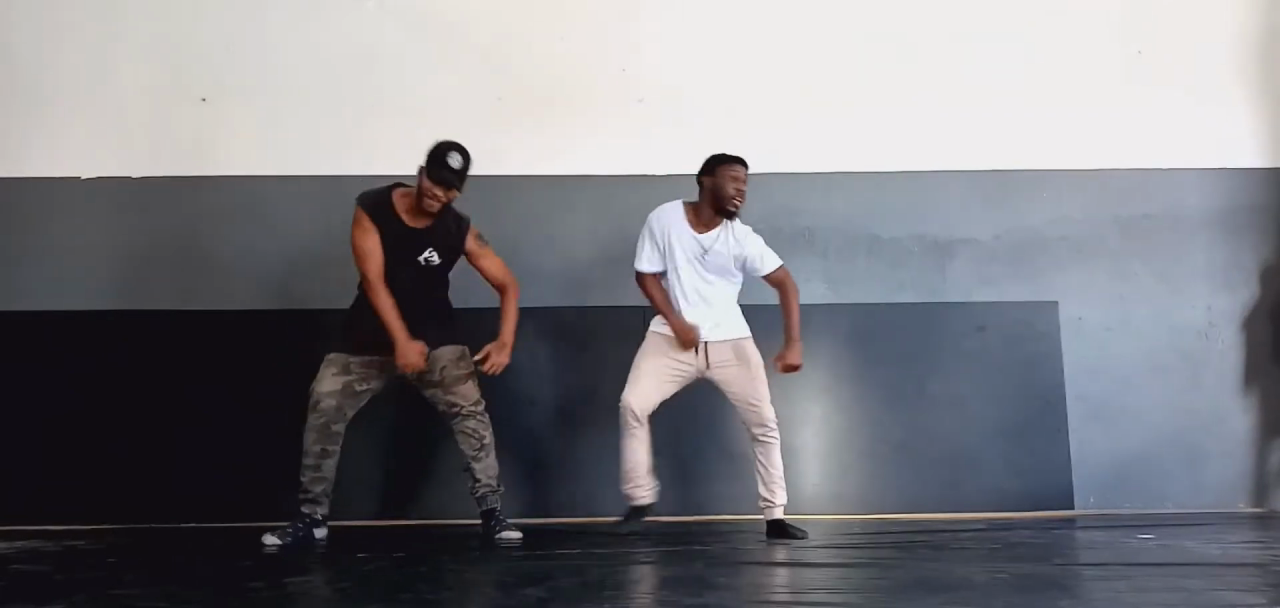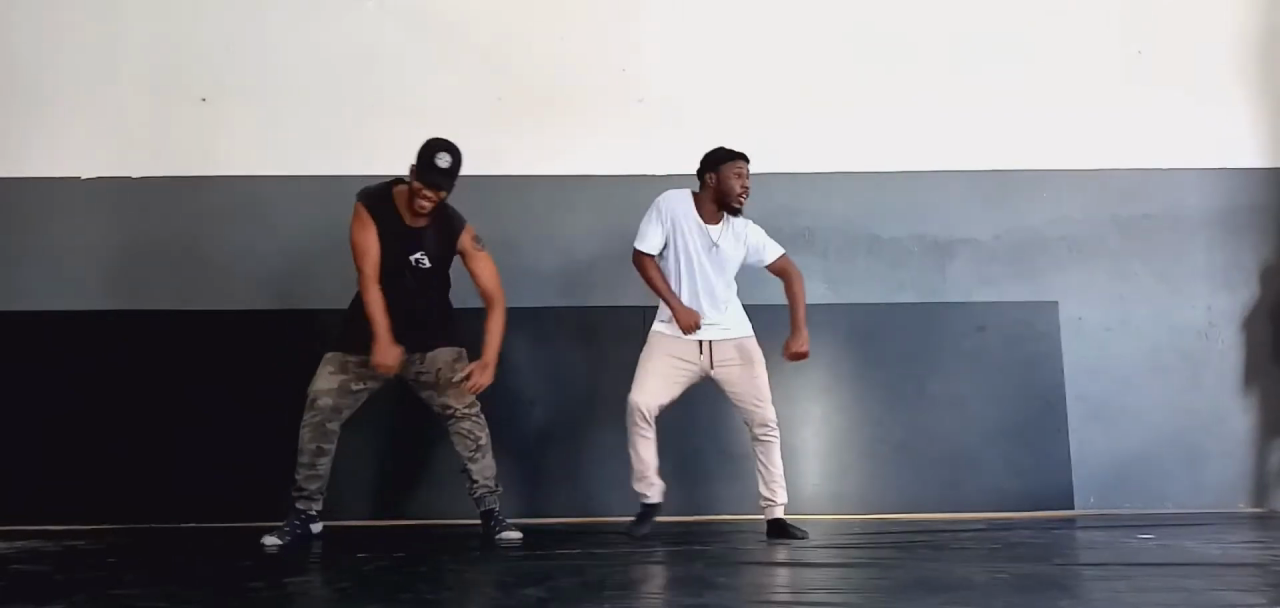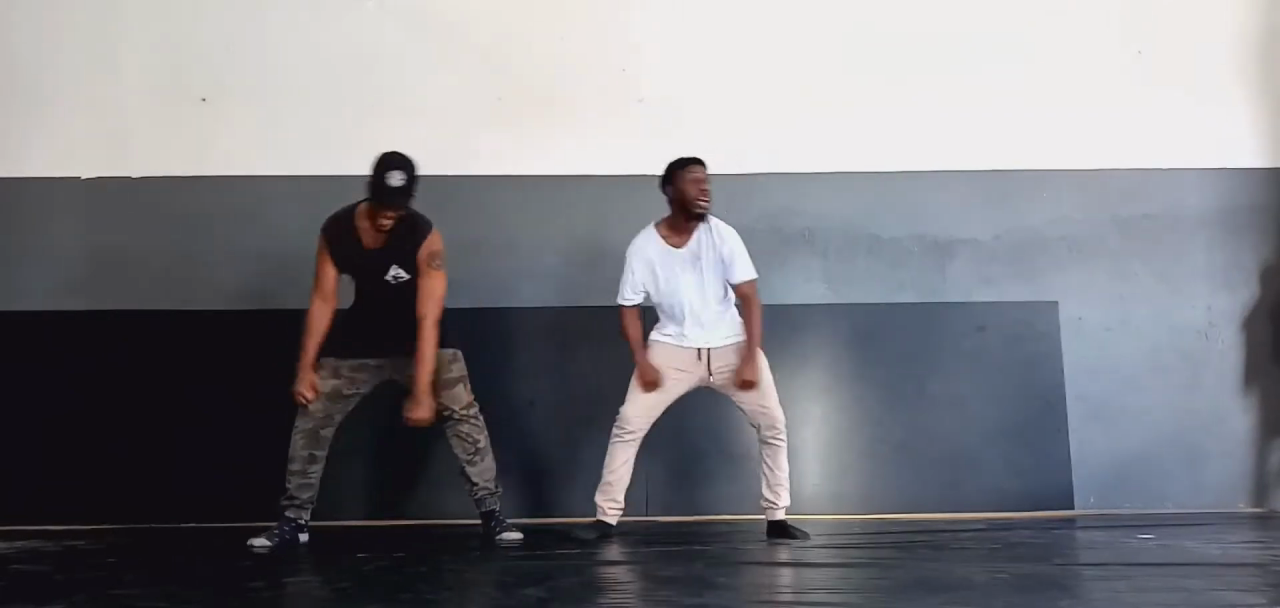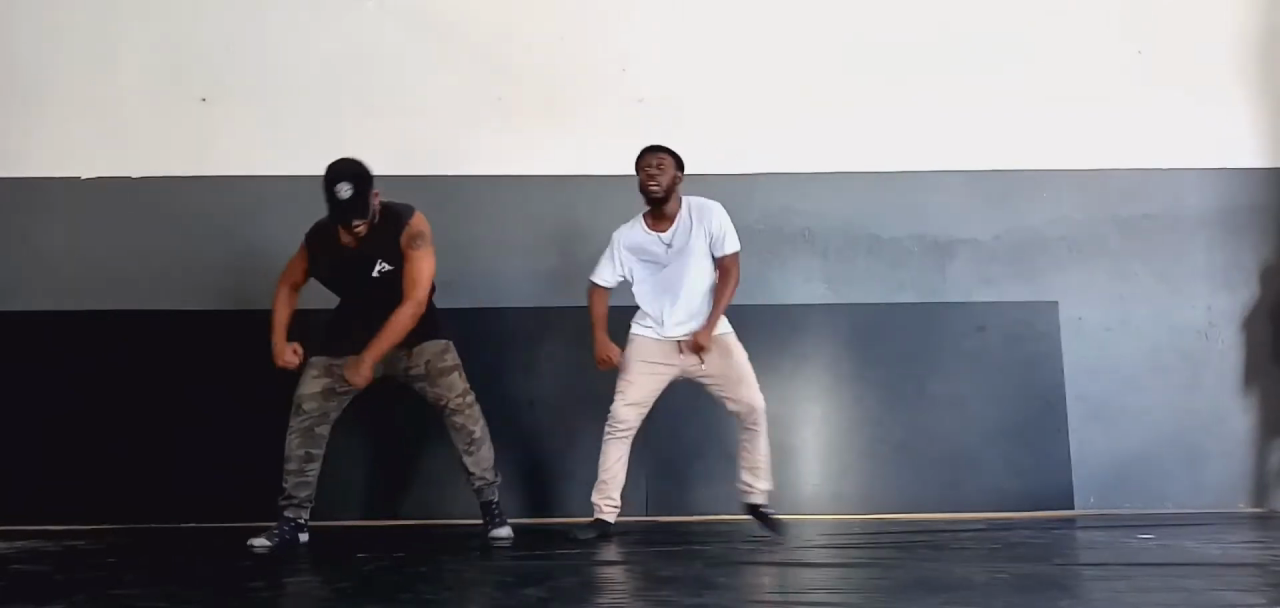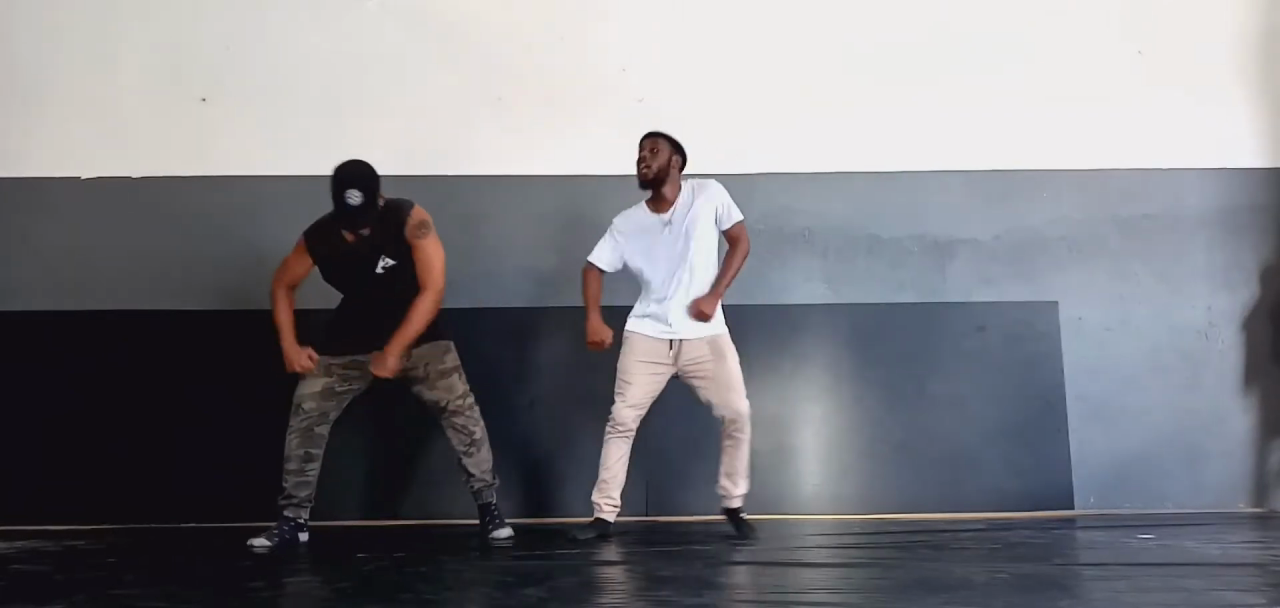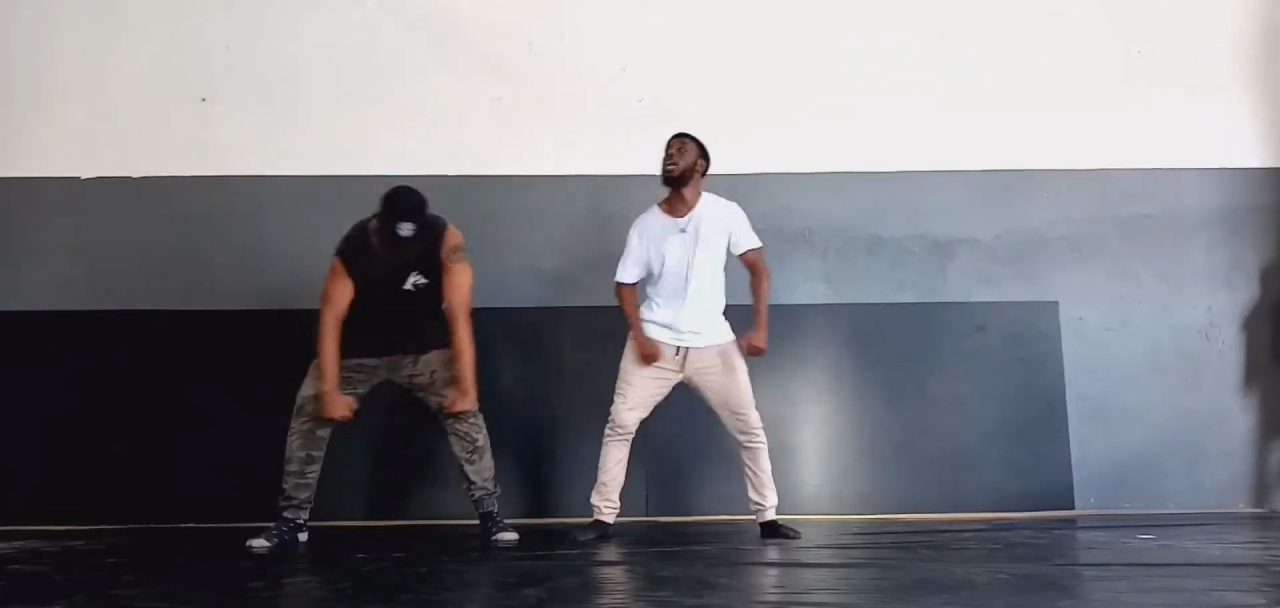
dt=0.2s
person 1, frame 1
left shoulder: (742, 238)
right shoulder: (664, 218)
left elbow: (785, 284)
right elbow: (647, 274)
left wrist: (793, 343)
right wrist: (673, 319)
left hip: (728, 340)
right hip: (671, 339)
left knee: (763, 422)
right knee: (633, 405)
left ankle: (774, 516)
right ankle: (639, 499)
person 1, frame 2
left shoulder: (745, 230)
right shoulder: (671, 204)
left elbow: (788, 271)
right elbow: (643, 257)
left wrist: (799, 330)
right wrist: (676, 306)
left hip: (732, 337)
right hip: (676, 332)
left knee: (764, 422)
right knee: (640, 404)
left ankle: (775, 517)
right ankle: (650, 498)
person 1, frame 3
left shoulder: (722, 236)
right shoulder: (642, 247)
left elbow: (748, 298)
right elbow: (629, 308)
left wrist: (750, 358)
right wrist: (642, 362)
left hip: (729, 345)
right hip: (672, 347)
left knee: (773, 423)
right knee: (628, 423)
left ankle: (776, 517)
right ankle: (606, 516)
person 1, frame 4
left shoulder: (708, 213)
right shoulder: (627, 237)
left elbow: (730, 270)
right elbow: (599, 286)
left wrist: (709, 324)
right wrist: (601, 339)
left hip: (711, 337)
right hip: (653, 339)
left knee: (753, 409)
right knee: (620, 420)
left ankle: (755, 499)
right ankle: (604, 514)
person 1, frame 5
left shoulder: (708, 194)
right shoulder: (627, 222)
left elbow: (740, 242)
right elbow: (594, 267)
left wrist: (714, 294)
right wrist: (593, 318)
left hip: (701, 333)
right hip: (647, 335)
left knee: (737, 414)
right knee: (623, 421)
left ankle: (733, 503)
right ankle: (602, 515)
person 1, frame 6
left shoulder: (725, 213)
right shoulder: (645, 224)
left elbow: (758, 267)
right elbow: (625, 283)
left wrist: (759, 326)
right wrist: (639, 335)
left hip: (713, 343)
right hip: (656, 340)
left knee: (749, 428)
right knee: (621, 423)
left ankle: (767, 517)
right ankle: (603, 516)
person 2, frame 1
left shoulder: (460, 230)
right shoulder: (371, 209)
left elbow: (508, 284)
right elbow: (373, 280)
left wrist: (505, 341)
right wrist: (400, 342)
left hip: (434, 335)
right hip: (369, 336)
left knee: (471, 413)
right knee: (323, 412)
left ankle: (492, 513)
right ankle: (311, 517)
person 2, frame 2
left shoulder: (456, 230)
right shoulder: (370, 204)
left elbow: (495, 296)
right elbow: (369, 275)
left wrist: (489, 359)
right wrist: (381, 339)
left hip: (431, 338)
right hip: (372, 333)
left knee: (466, 412)
right knee: (320, 411)
left ankle: (491, 513)
right ankle: (305, 514)
person 2, frame 3
left shoulder: (425, 238)
right shoulder: (337, 230)
left elbow: (428, 320)
right elbow: (323, 299)
left wrist: (423, 395)
right wrist: (306, 367)
left hip: (419, 341)
right hip: (359, 341)
left knee: (465, 416)
right knee: (311, 417)
left ankle: (491, 513)
right ankle: (294, 521)
person 2, frame 4
left shoulder: (408, 226)
right shoulder: (319, 238)
left elbow: (416, 300)
right elbow: (288, 287)
left wrist: (370, 358)
right wrist: (278, 340)
left hip: (414, 335)
right hip: (350, 334)
left knee: (460, 405)
right knee: (306, 415)
left ankle: (491, 507)
right ankle: (293, 520)
person 2, frame 5
left shoulder: (411, 219)
right shoulder: (320, 236)
left elbow: (432, 290)
right elbow: (282, 285)
left wrist: (395, 351)
right wrist: (288, 344)
left hip: (416, 334)
right hip: (350, 338)
left knee: (460, 407)
right knee: (308, 412)
left ankle: (489, 508)
right ankle: (293, 520)
person 2, frame 6
left shoulder: (445, 240)
right shoulder: (352, 249)
left elbow: (459, 315)
right elbow: (330, 321)
left wrist: (467, 385)
right wrist: (329, 390)
left hip: (424, 343)
right hip: (360, 345)
left knee: (465, 415)
right knee: (309, 415)
left ankle: (489, 514)
right ankle: (292, 521)
